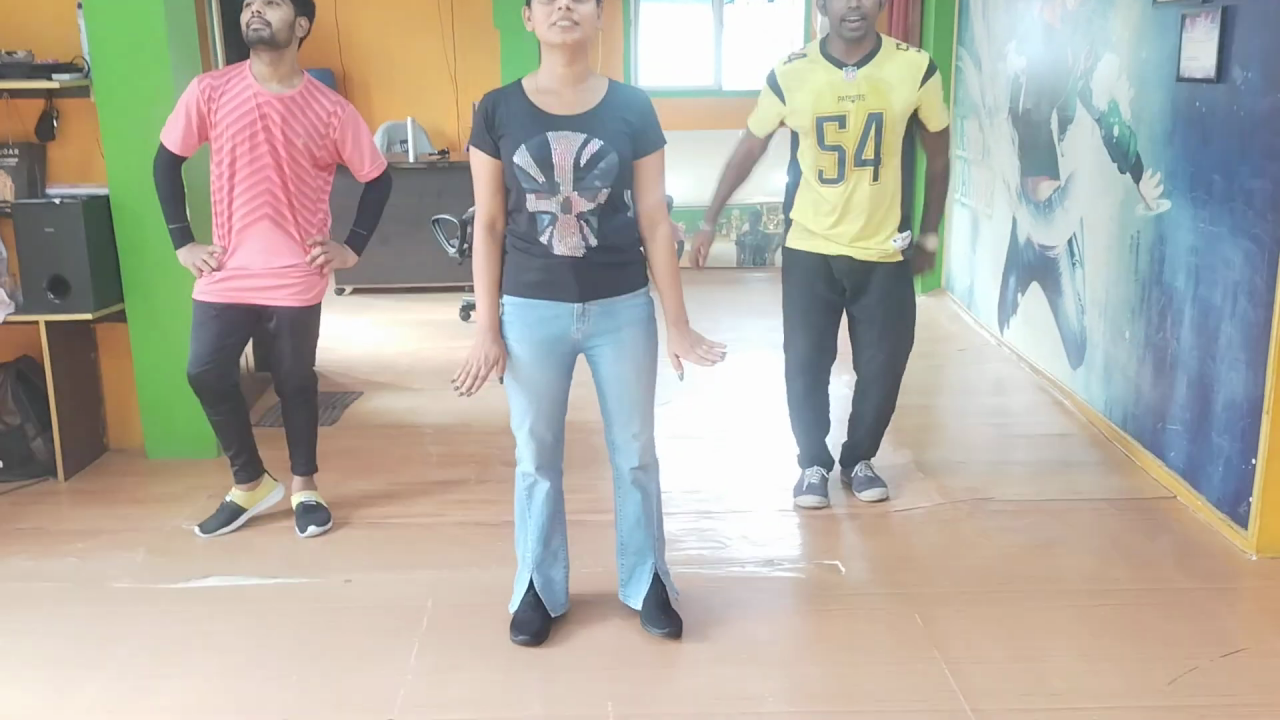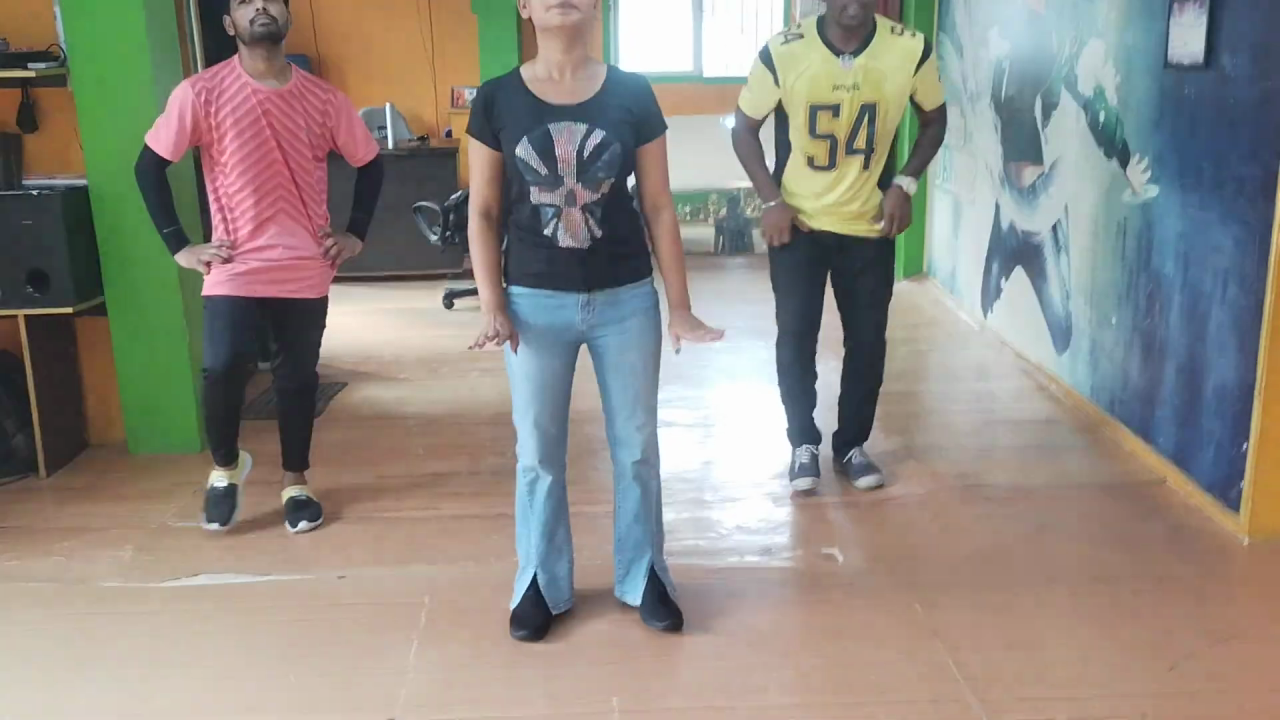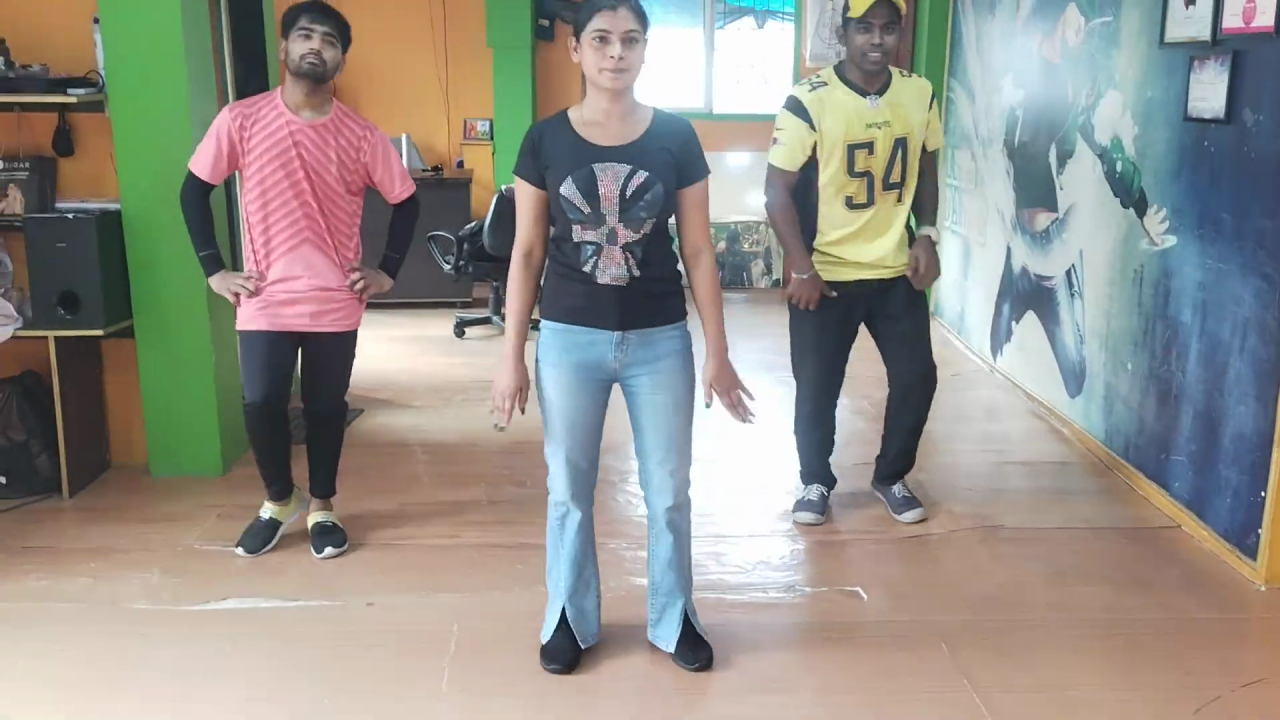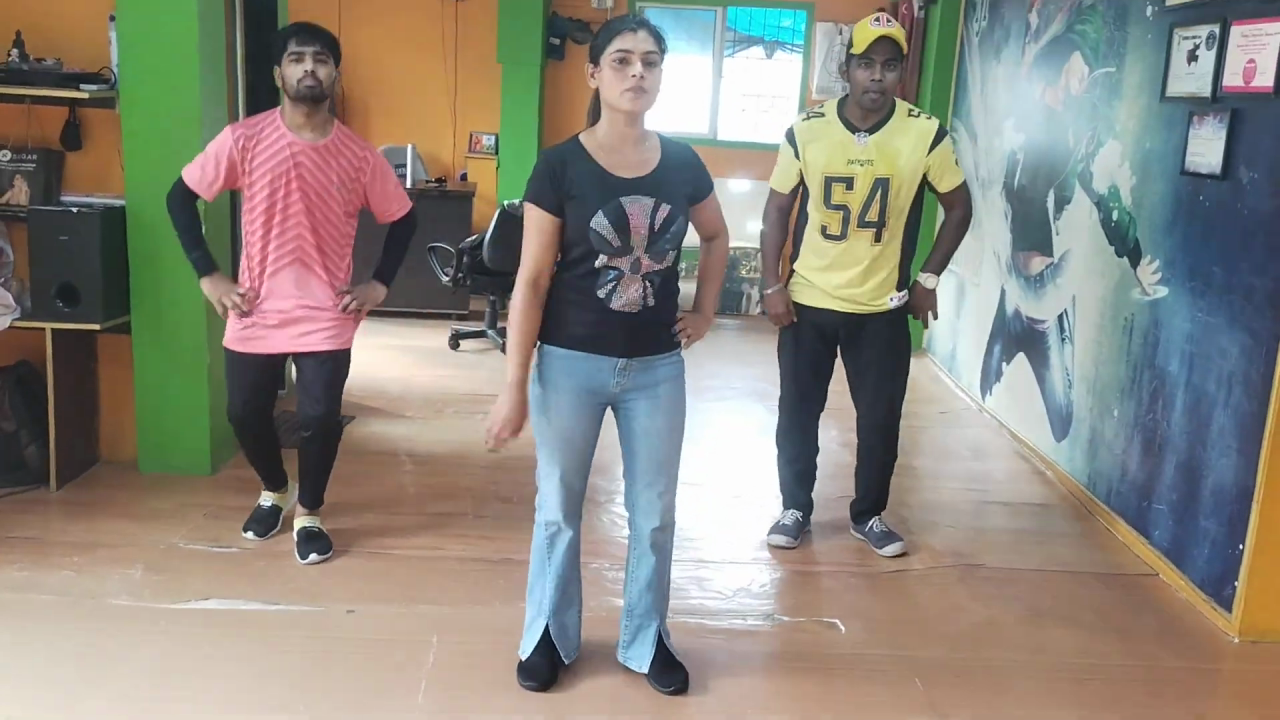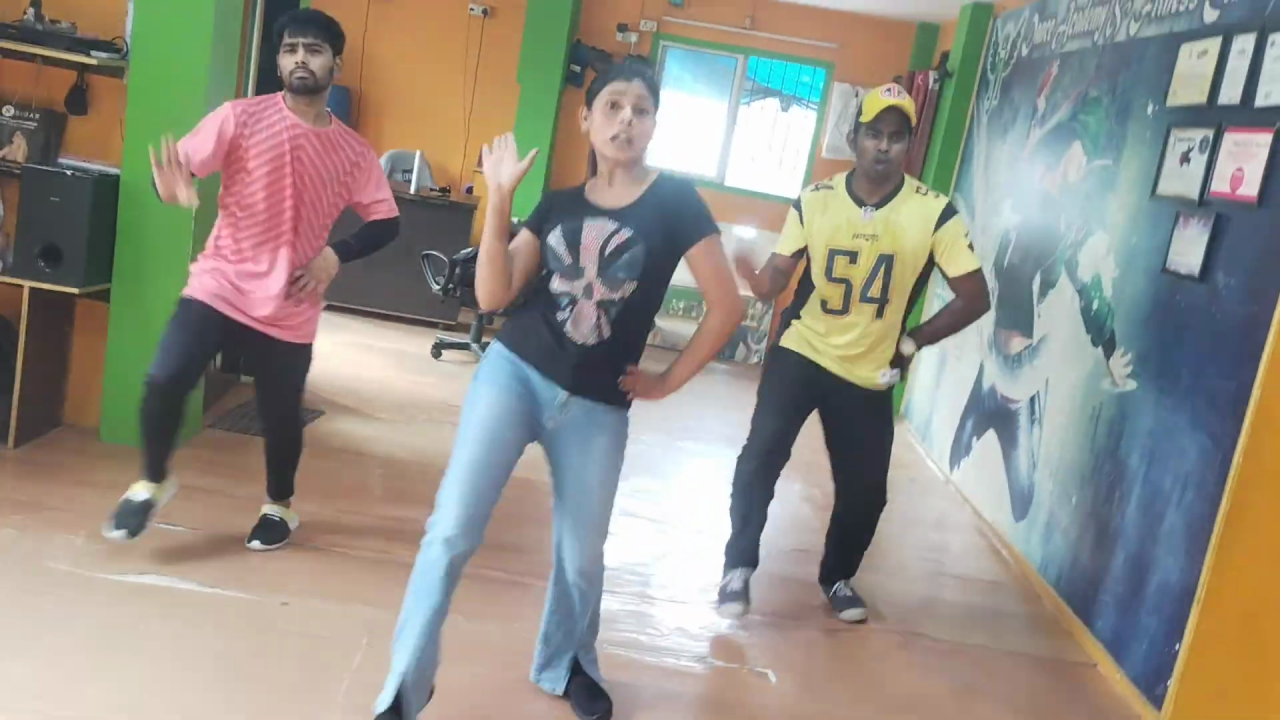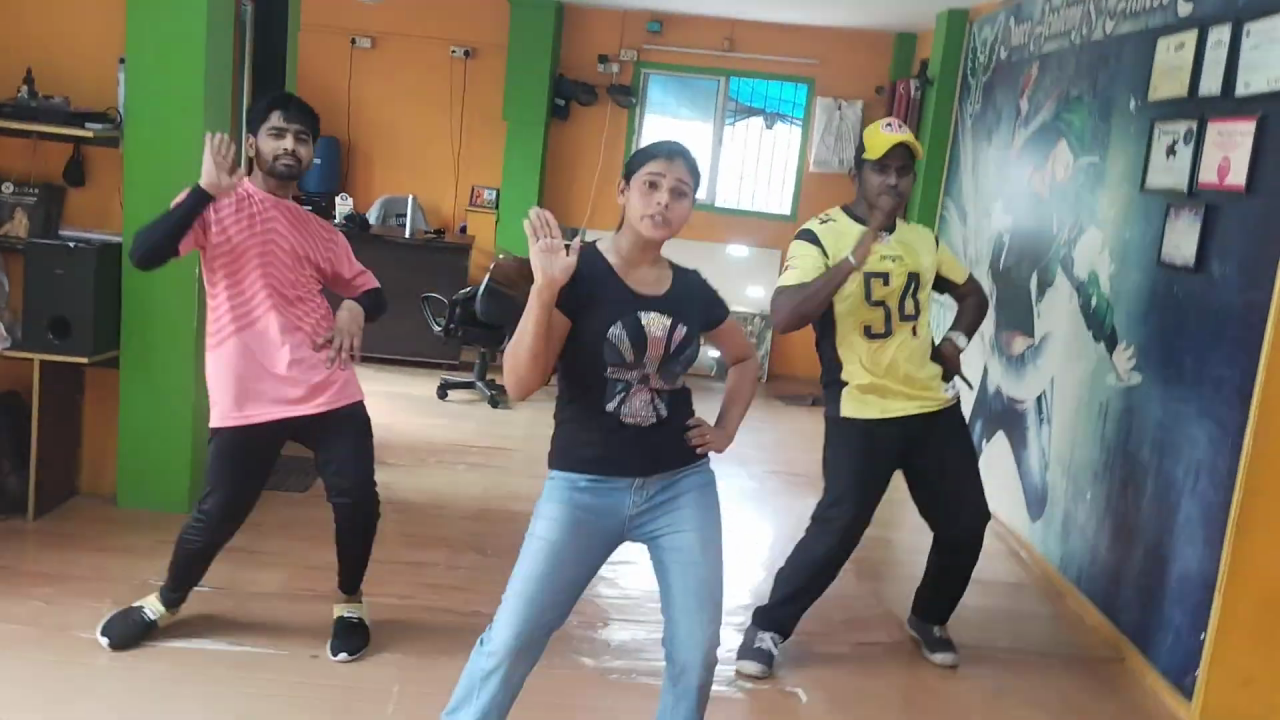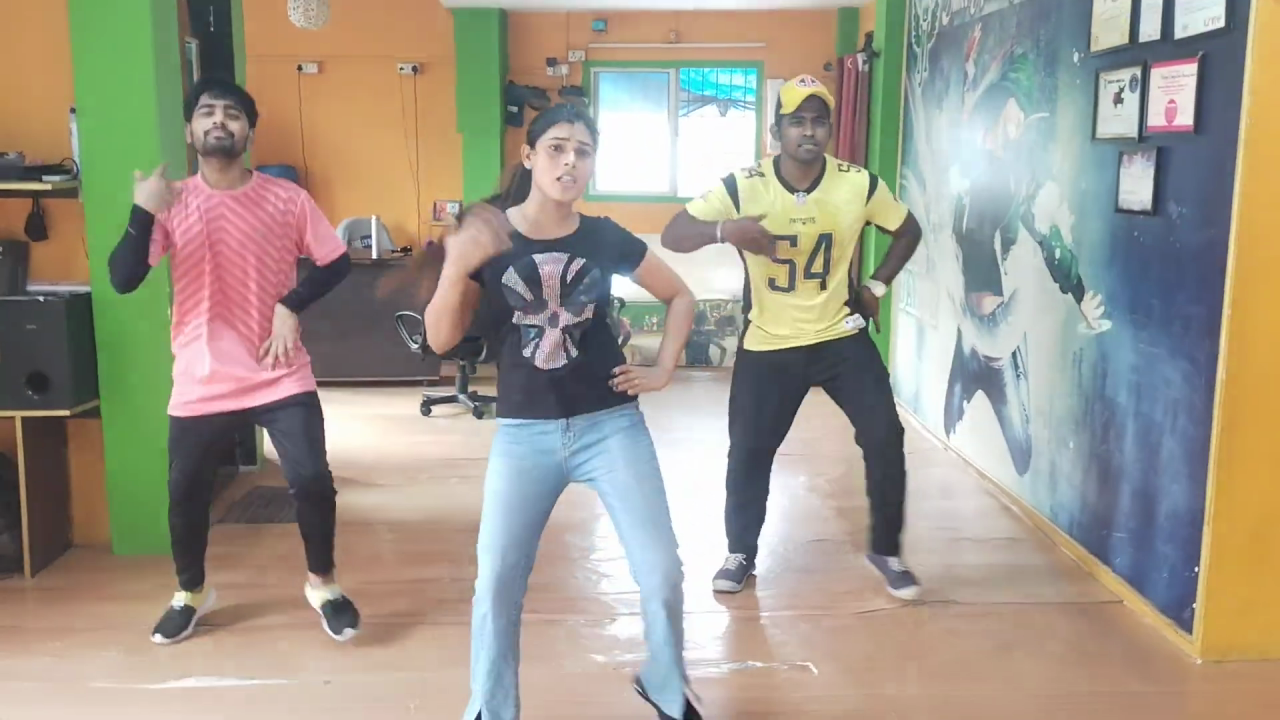
dt=0.7s
person 1, frame 1
left shoulder: (632, 107)
right shoulder: (498, 109)
left elbow: (654, 221)
right elbow: (488, 225)
left wrist: (677, 322)
right wrist: (486, 327)
left hip: (622, 308)
right hip: (532, 310)
left knee: (635, 452)
right knee: (536, 457)
left ankle: (647, 582)
right ankle: (538, 588)
person 1, frame 2
left shoulder: (633, 94)
right shoulder: (497, 98)
left elbow: (658, 207)
right elbow: (484, 212)
left wrist: (679, 306)
right wrist: (492, 305)
left hip: (626, 299)
right hip: (536, 301)
left knee: (636, 443)
right knee: (538, 450)
left ankle: (643, 574)
right ankle: (541, 583)
person 1, frame 3
left shoulder: (675, 137)
right shoulder: (545, 140)
left elbow: (699, 250)
right elbow: (528, 252)
left wrist: (718, 355)
right wrist: (512, 356)
left hip: (659, 340)
right hip: (569, 338)
left knee: (668, 489)
right knee: (569, 488)
left ankle: (673, 617)
right ankle: (569, 618)
person 1, frame 4
left shoulder: (682, 163)
right shoulder: (560, 166)
left elbow: (715, 234)
right elbow: (532, 281)
left wrist: (703, 308)
right wrist: (514, 386)
left hip: (657, 367)
right hip: (571, 361)
left knee: (653, 513)
right knee: (558, 509)
left ankle: (646, 640)
right ankle: (550, 637)
person 1, frame 5
left shoulder: (675, 201)
right shoulder: (558, 204)
left elbow: (728, 305)
right elbow: (492, 297)
left wrist: (668, 381)
right wrist: (498, 200)
left hip: (596, 406)
right hip: (514, 373)
left knee: (581, 557)
right knee: (453, 528)
left ankle: (568, 666)
person 1, frame 6
left shoulder: (691, 289)
right shoulder: (572, 271)
left elbow: (745, 359)
right elbow: (520, 384)
left wrist: (723, 432)
right wrist: (543, 291)
left hip: (680, 486)
right hip: (583, 484)
left knee: (697, 645)
right knee: (514, 636)
person 1, frame 7
left shoulder: (605, 237)
right shoulder: (485, 235)
left elbow: (679, 297)
right elbow: (439, 338)
left wrist: (661, 370)
right wrist: (457, 266)
left hip: (609, 426)
right hip: (524, 434)
left knee: (661, 573)
right knee: (496, 583)
person 2, frame 1
left shoulder: (330, 109)
right shoulder: (209, 92)
left elbow: (377, 177)
right elbow: (167, 161)
left wrist: (352, 246)
right wrist: (183, 242)
left hip: (295, 276)
right hip: (226, 270)
left knee: (295, 380)
right knee: (206, 373)
left ankle: (304, 487)
right ankle: (250, 483)
person 2, frame 2
left shoulder: (323, 99)
right shoulder: (201, 92)
left elbow: (369, 163)
right elbow: (149, 167)
left wrist: (356, 234)
right wrist: (180, 246)
left hip: (307, 266)
right hip: (238, 263)
left knee: (297, 373)
right knee: (222, 365)
left ankle: (295, 481)
right ankle: (226, 465)
person 2, frame 3
left shoulder: (360, 134)
right shoulder: (240, 120)
left elbow: (405, 200)
right elbow: (194, 190)
left wrist: (386, 271)
right wrist: (214, 270)
left hip: (335, 298)
right hip: (267, 294)
left knee: (326, 405)
right knee: (263, 402)
left ankle: (320, 507)
right ankle: (277, 500)
person 2, frame 4
left shoulder: (360, 154)
right shoulder: (242, 139)
left elbow: (403, 217)
right elbow: (181, 197)
left wrist: (378, 282)
right wrist: (207, 273)
left hip: (325, 317)
right hip: (255, 312)
left knee: (319, 418)
right knee: (246, 416)
left ankle: (309, 513)
right ankle: (275, 490)
person 2, frame 5
left shoulder: (354, 150)
right shoulder: (240, 117)
left elbow: (386, 221)
right elbow: (179, 167)
left wrist: (336, 253)
right wrist: (173, 184)
left hip: (290, 305)
right hip: (221, 282)
left knee: (283, 414)
right knee: (164, 380)
left ankle: (279, 504)
right ankle: (151, 482)
person 2, frame 6
left shoulder: (322, 231)
right shoulder: (215, 205)
left elbow: (369, 291)
right elbow: (144, 256)
left wrist: (355, 310)
right wrist: (204, 191)
left hip: (327, 386)
right hip: (248, 392)
left knee: (358, 501)
right knee: (219, 512)
left ankle: (349, 603)
right ankle: (162, 602)
person 2, frame 7
left shoulder: (287, 199)
right shoulder: (167, 203)
left elbow: (336, 262)
right elbow: (123, 279)
left wrist: (290, 306)
right wrist: (142, 211)
left hip: (278, 372)
right hip: (202, 378)
left knee: (310, 478)
right knee: (185, 491)
left ankle: (323, 583)
right ankle: (191, 593)
person 3, frame 1
left shoulder: (915, 67)
right shoulder: (790, 73)
left elbow: (937, 151)
right elbow: (749, 149)
left wrist: (929, 235)
right wrist: (709, 221)
left hip: (883, 252)
right hip: (810, 249)
left knee: (882, 367)
right knee: (805, 363)
left ankle: (859, 459)
right ankle: (813, 463)
person 3, frame 2
left shoulder: (911, 49)
right shoulder: (781, 53)
left elbow: (935, 122)
right elbow: (743, 128)
left wrist: (904, 185)
right wrist: (770, 200)
left hip: (870, 227)
right hip: (798, 223)
left knee: (867, 339)
right knee: (795, 333)
left ankle: (851, 444)
right ankle: (803, 442)
person 3, frame 3
left shoulder: (920, 94)
right shoulder: (808, 101)
right elbow: (778, 190)
left wrist: (926, 236)
right wrist: (801, 269)
left hip: (897, 270)
right hip: (826, 274)
left knee: (917, 377)
right knee: (817, 387)
left ankle: (891, 477)
right ankle: (816, 481)
person 3, frame 4
left shoulder: (926, 133)
right shoulder: (805, 131)
left elbow: (958, 207)
right elbow: (776, 209)
left wrist: (928, 278)
right wrist: (773, 283)
left hip: (882, 308)
right hip: (807, 302)
left knee: (880, 418)
right knee: (798, 410)
left ankle: (869, 514)
right ankle: (795, 507)
person 3, frame 5
left shoulder: (935, 212)
right shoulder: (815, 201)
left elbow: (974, 297)
right elbow: (775, 277)
left wrist: (909, 343)
right wrist: (758, 279)
left hip: (867, 376)
right hip: (801, 354)
left knee: (865, 490)
right knee: (762, 455)
left ankle: (837, 576)
right ankle: (738, 565)
person 3, frame 6
left shoulder: (923, 238)
right shoulder: (818, 237)
left elbow: (970, 296)
right elbow: (784, 315)
left wrist: (955, 341)
right wrist: (852, 259)
left hip: (933, 409)
right hip: (860, 413)
left knee: (965, 522)
right knee: (837, 531)
left ankle: (929, 618)
right ankle: (768, 629)
person 3, frame 7
left shoulder: (859, 183)
right shoulder: (741, 185)
left elbow: (908, 231)
right elbow: (672, 235)
left wrist: (875, 286)
right wrist: (722, 229)
left hip: (839, 336)
right hip: (766, 345)
left knee: (883, 434)
right knee: (748, 457)
left ankle: (886, 551)
right ankle: (740, 553)
person 4, frame 1
left shoulder: (1085, 53)
right shoulder: (1022, 49)
left elbow: (1112, 120)
left wrist: (1140, 179)
left hip: (1060, 211)
right hip: (1026, 206)
left knee: (1073, 326)
right knee: (1007, 316)
person 4, frame 2
left shoulder: (1068, 40)
right shoulder: (1007, 33)
left elbow: (1097, 105)
left wrist: (1128, 165)
left hip: (1044, 198)
right hip: (1009, 194)
left knee: (1059, 316)
right knee: (990, 302)
person 4, frame 3
left shoulder: (1087, 81)
right shoulder: (1024, 77)
left elbow: (1113, 153)
left wrist: (1144, 213)
left hip: (1059, 243)
right hip: (1023, 238)
left knee: (1071, 364)
right knee: (1000, 349)
person 4, frame 4
left shoulder: (1091, 130)
right shoulder: (1031, 116)
left elbow: (1110, 203)
left wrist: (1137, 264)
left hip: (1052, 285)
right hip: (1017, 276)
left knee: (1058, 403)
right knee: (988, 385)
person 4, frame 5
left shoulder: (1080, 226)
right shoulder: (1025, 200)
left elbow: (1094, 296)
left wrist: (1111, 355)
left hip: (1029, 363)
right hip: (997, 352)
left knee: (1021, 476)
right knee: (959, 453)
person 4, frame 6
left shoulder: (1074, 225)
right shoulder: (1017, 203)
left elbow: (1092, 292)
left wrist: (1113, 348)
left hip: (1034, 367)
right hip: (998, 359)
left knee: (1034, 480)
right knee: (971, 449)
person 4, frame 7
left shoulder: (1029, 180)
right shoulder: (972, 170)
left elbow: (1055, 246)
left wrist: (1081, 297)
left hip: (1004, 324)
right hip: (970, 319)
left knee: (1017, 438)
right knee: (952, 423)
